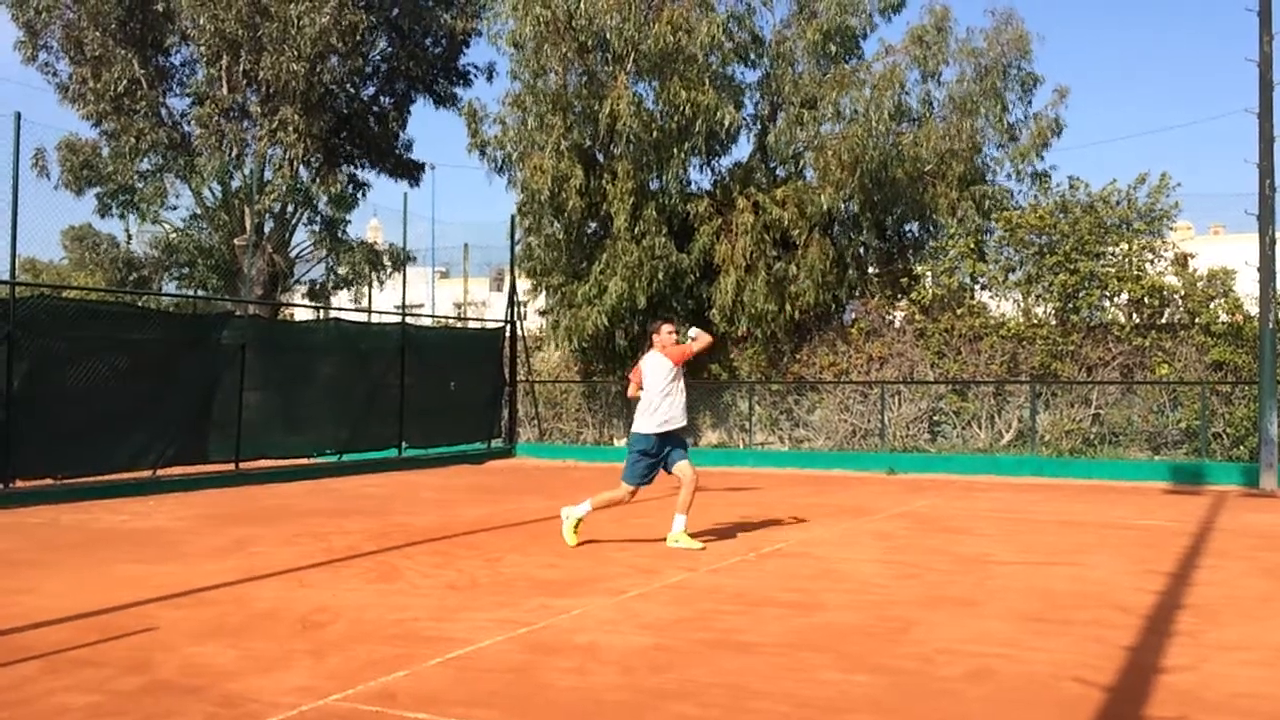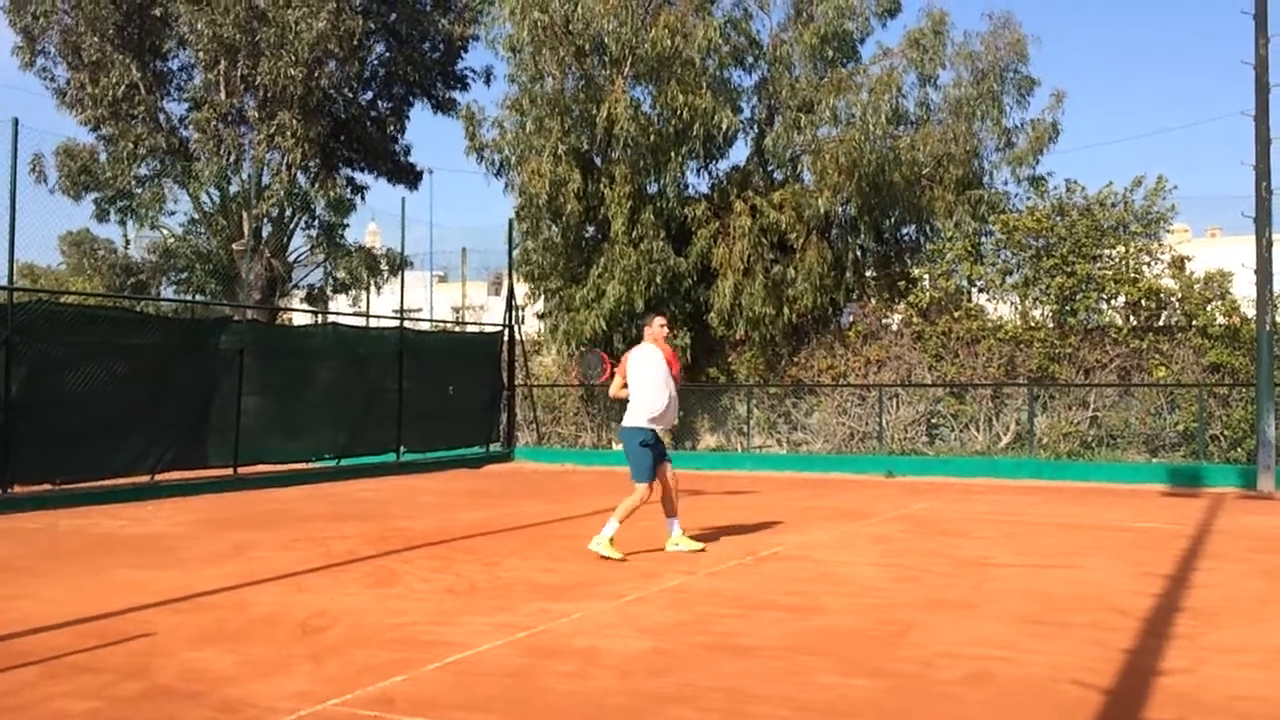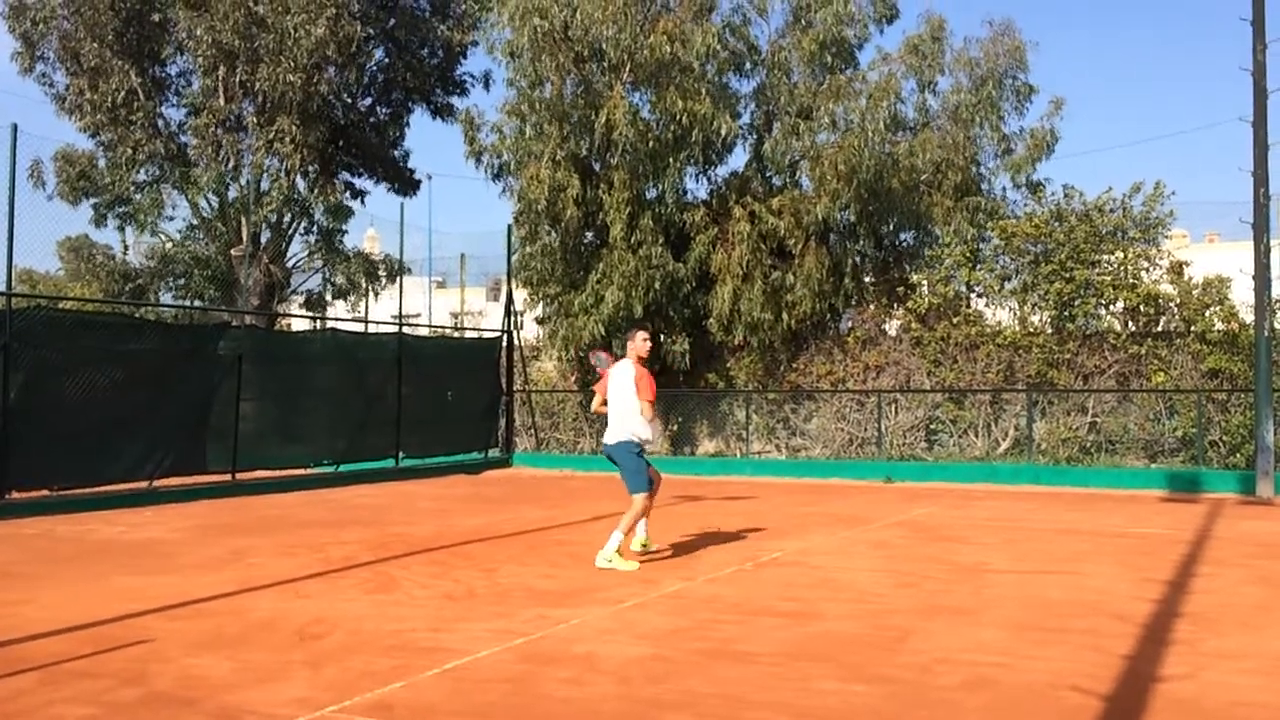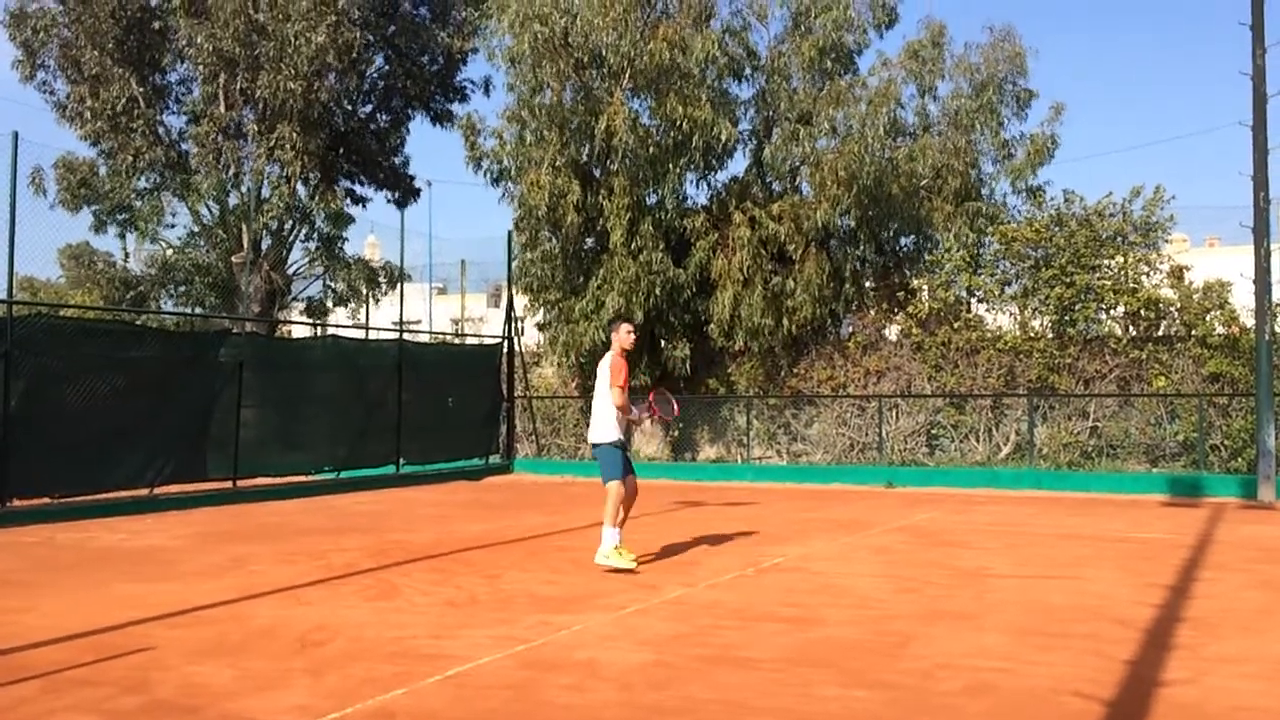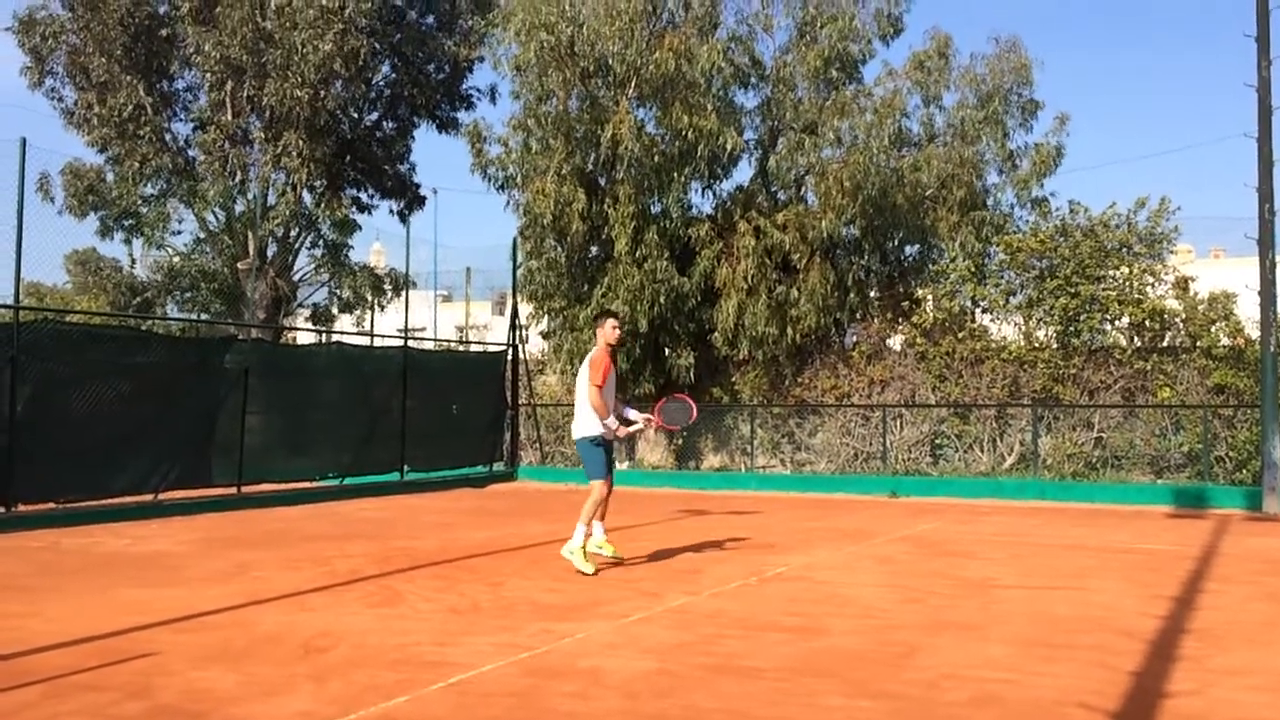
dt=0.2s
person 1, frame 1
left shoulder: (645, 360)
right shoulder: (670, 355)
left elbow: (631, 393)
right elbow: (706, 341)
right wrist: (696, 332)
left hip: (667, 435)
right hip: (646, 437)
left knee: (690, 477)
right knee: (626, 493)
left ankle: (677, 534)
right ankle: (574, 515)
person 1, frame 2
left shoulder: (630, 355)
right shoulder: (664, 353)
left elbow: (614, 391)
right elbow: (673, 380)
left hip: (648, 432)
right hip: (638, 431)
left knee: (668, 480)
right knee: (643, 492)
left ankle: (676, 537)
right ankle: (602, 539)
person 1, frame 3
left shoulder: (613, 370)
right shoulder: (641, 373)
left elbow: (596, 406)
right elbow: (648, 415)
left hip: (617, 442)
right hip: (626, 443)
left knee: (653, 479)
right knee: (641, 502)
left ankle: (640, 538)
right ankle: (608, 553)
person 1, frame 4
left shoulder: (606, 362)
right shoulder: (618, 362)
right elbow: (618, 400)
left wrist: (635, 412)
right wrist: (634, 413)
left hip: (610, 437)
right hip: (607, 437)
left knee: (631, 492)
right knee: (617, 491)
left ankle: (613, 545)
right ankle: (606, 551)
person 1, frame 5
left shoulder: (603, 359)
right shoulder: (599, 357)
right elbow: (593, 398)
left wrist: (637, 416)
right wrist: (615, 425)
left hip: (600, 434)
right hip: (590, 434)
left knee: (606, 489)
right knee: (599, 491)
left ankle: (598, 540)
right ankle: (575, 546)
